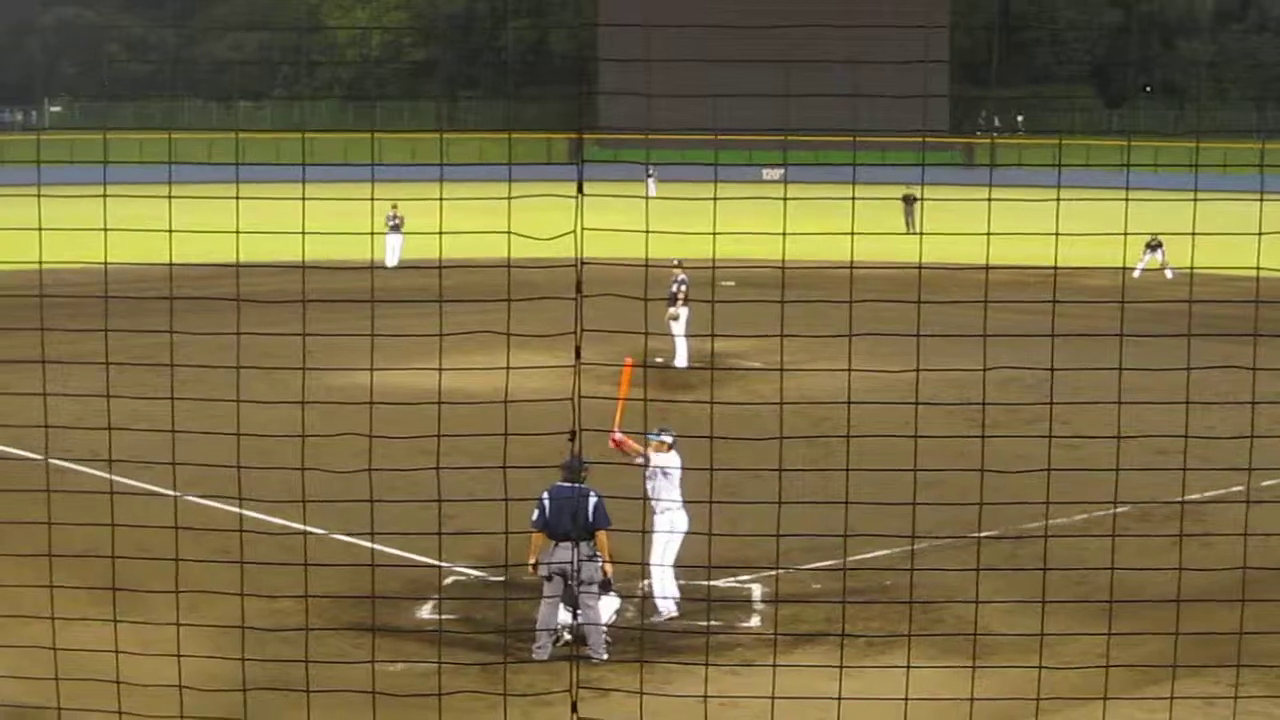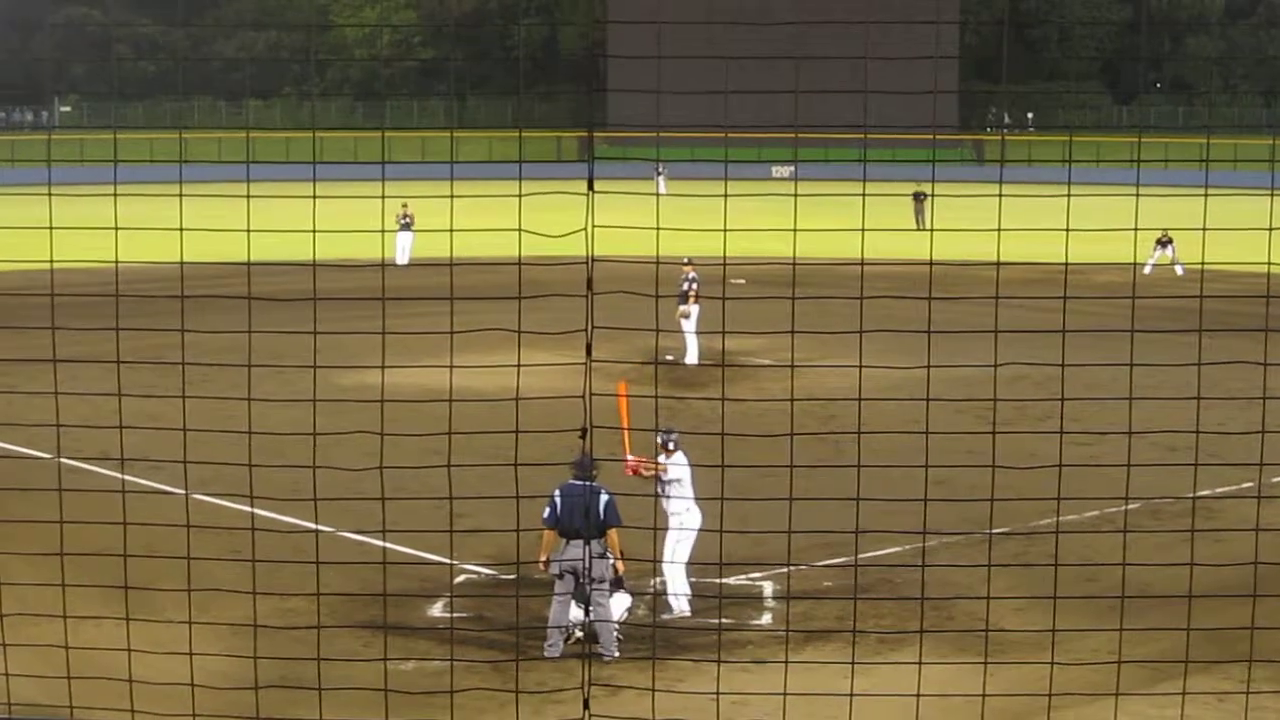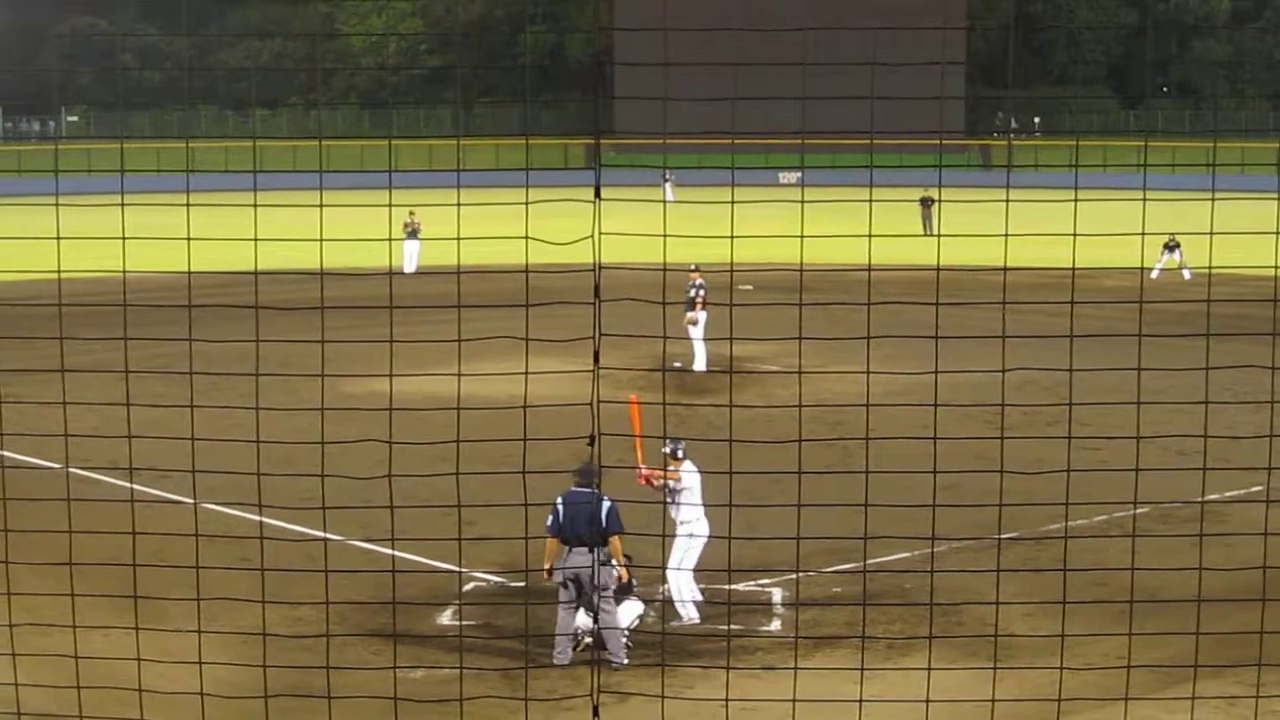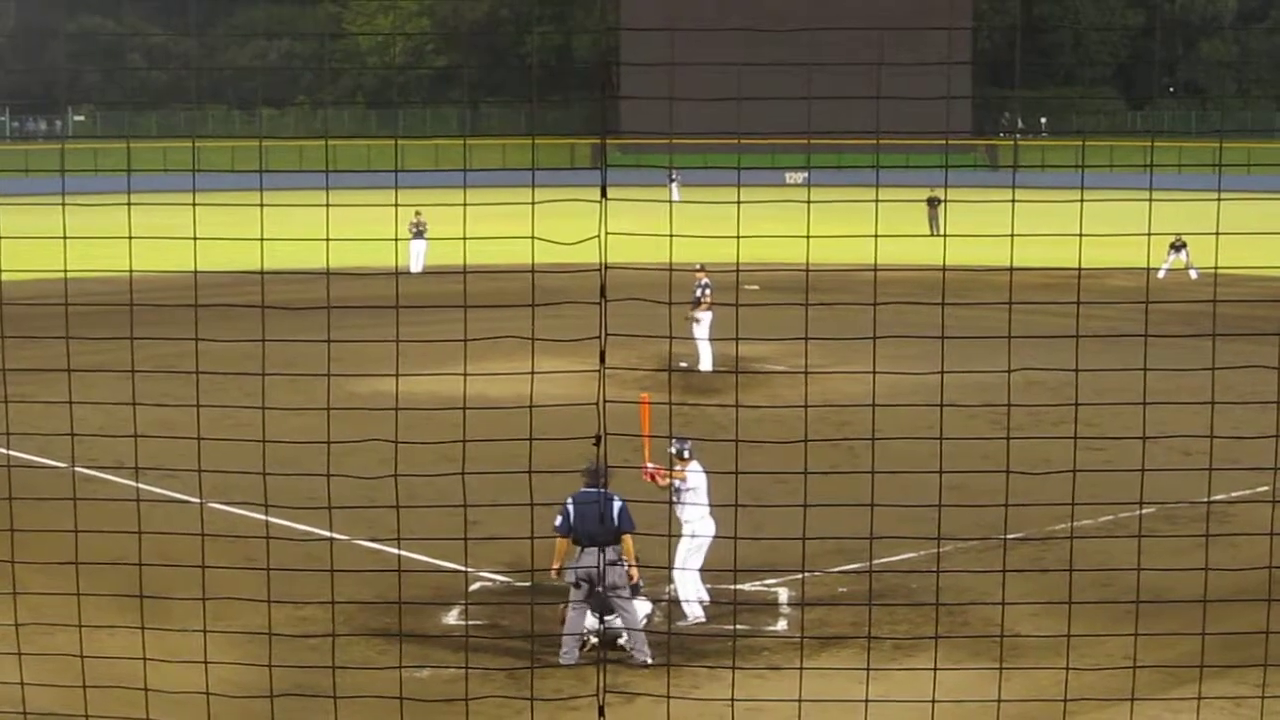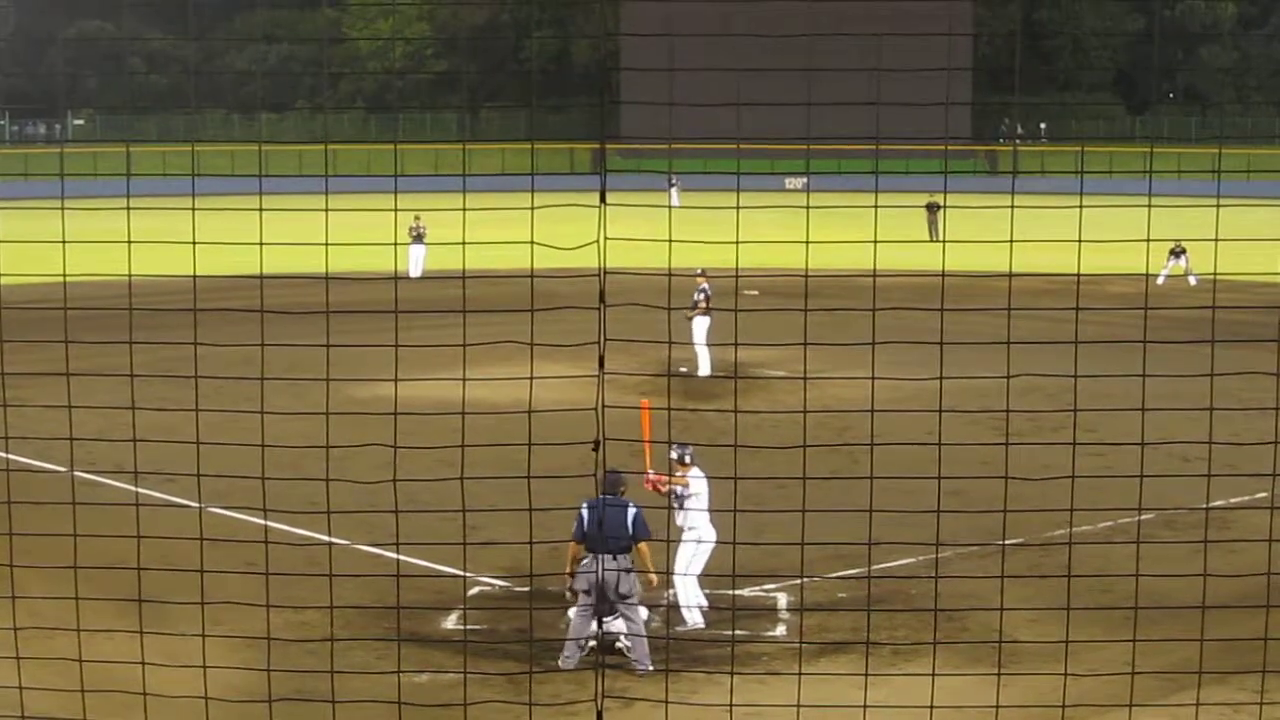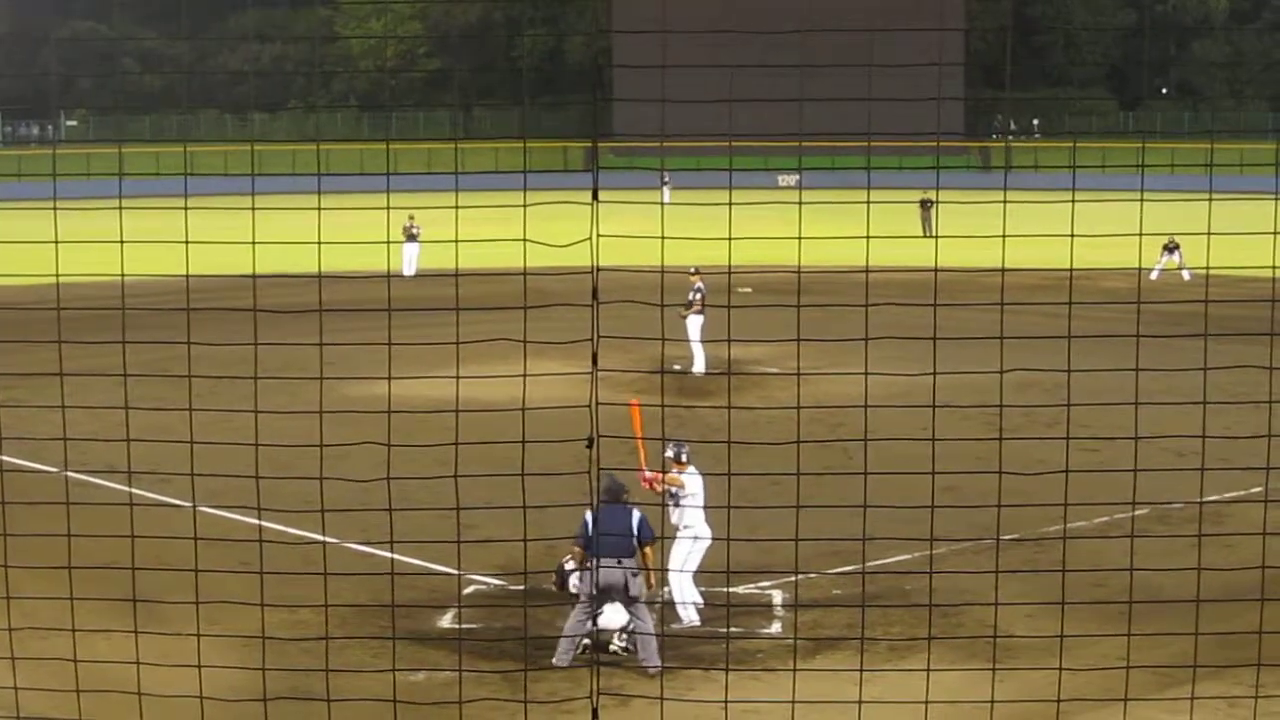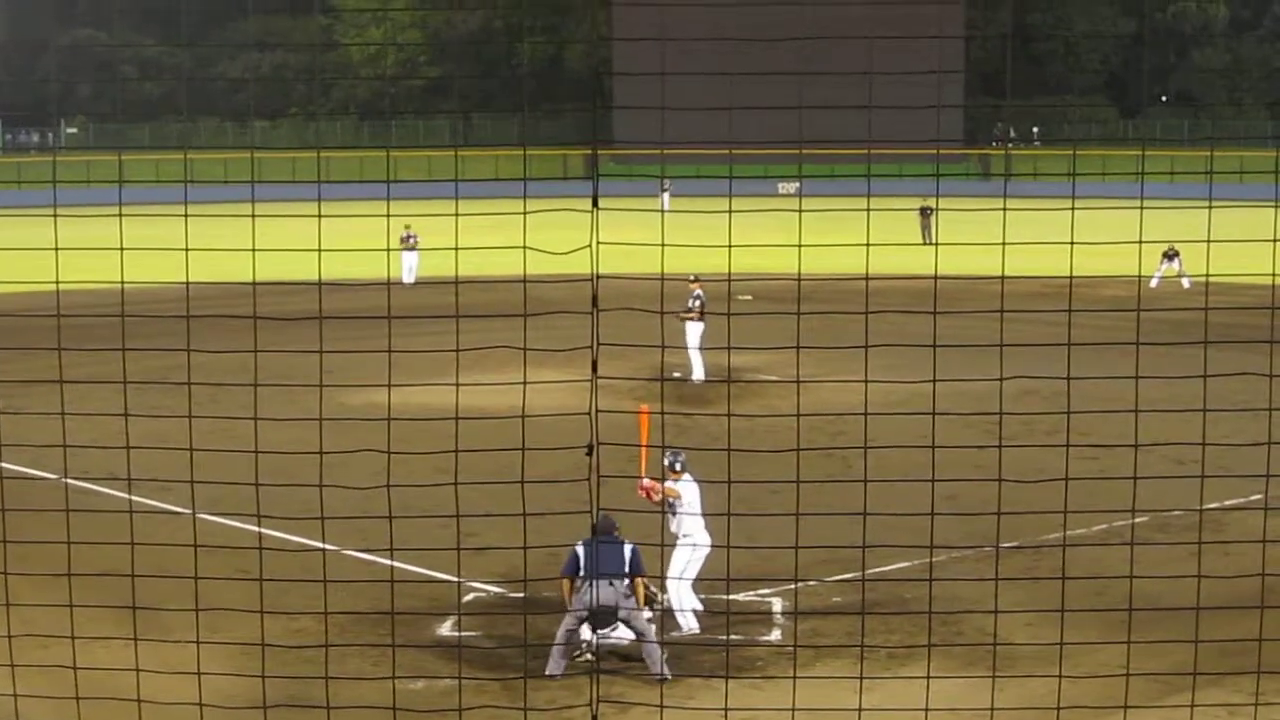
dt=0.7s
person 1, frame 1
left shoulder: (548, 495)
right shoulder: (591, 497)
left elbow: (538, 530)
right elbow: (600, 533)
left wrist: (533, 557)
right wrist: (606, 560)
left hip: (556, 553)
right hip: (584, 554)
left knee: (549, 602)
right knee: (589, 604)
left ankle: (541, 650)
right ankle: (597, 651)
person 1, frame 2
left shoulder: (560, 493)
right shoulder: (602, 495)
left elbow: (549, 528)
right elbow: (611, 530)
left wrist: (544, 555)
right wrist: (617, 558)
left hip: (567, 551)
right hip: (594, 552)
left knee: (560, 600)
right knee: (600, 601)
left ankle: (552, 648)
right ankle: (608, 649)
person 1, frame 3
left shoulder: (562, 500)
right shoulder: (604, 502)
left elbow: (552, 537)
right elbow: (613, 538)
left wrist: (548, 563)
right wrist: (621, 565)
left hip: (570, 559)
right hip: (596, 560)
left knee: (566, 608)
right knee: (606, 609)
left ankle: (561, 656)
right ankle: (617, 656)
person 1, frame 4
left shoulder: (572, 502)
right shoulder: (616, 502)
left elbow: (562, 537)
right elbow: (626, 537)
left wrist: (557, 563)
right wrist: (633, 565)
left hip: (582, 560)
right hip: (609, 560)
left knee: (576, 608)
right knee: (626, 608)
left ankle: (567, 655)
right ankle: (641, 654)
person 1, frame 5
left shoulder: (587, 507)
right shoulder: (631, 509)
left elbow: (576, 542)
right elbow: (641, 544)
left wrist: (569, 567)
right wrist: (650, 571)
left hip: (592, 567)
right hip: (620, 568)
left knee: (582, 615)
right knee: (632, 617)
left ankle: (568, 660)
right ankle: (642, 663)
person 1, frame 6
left shoulder: (591, 514)
right shoulder: (635, 514)
left elbow: (578, 550)
right elbow: (647, 550)
left wrist: (582, 571)
right wrist: (650, 574)
left hip: (596, 572)
right hip: (626, 572)
left knee: (579, 615)
right knee: (641, 617)
left ankle: (562, 658)
right ankle: (652, 663)
person 1, frame 7
left shoulder: (581, 546)
right shoulder: (628, 546)
left elbow: (567, 579)
right elbow: (638, 580)
left wrist: (570, 607)
right wrist: (640, 609)
left hip: (588, 593)
right hip: (618, 593)
left knee: (567, 628)
right knee: (644, 629)
left ankle: (554, 669)
right ankle: (660, 671)
person 2, frame 1
left shoulder: (671, 460)
right shoulder: (655, 455)
left elbow: (647, 454)
right elbow: (634, 453)
left wrist: (625, 440)
right wrist: (620, 444)
left hip: (672, 518)
right hip: (662, 516)
left knee: (658, 563)
right knee: (663, 561)
left ankle: (667, 608)
right ankle: (671, 598)
person 2, frame 2
left shoulder: (679, 463)
right shoulder: (664, 459)
left elbow: (660, 468)
right elbow: (652, 474)
left wrist: (637, 462)
right wrist: (637, 470)
left hip: (684, 518)
right hip: (680, 517)
left knee: (670, 562)
right knee: (676, 559)
left ankle: (680, 607)
right ankle: (683, 594)
person 2, frame 3
left shoulder: (690, 471)
right shoulder: (673, 470)
left elbow: (674, 477)
right elbow: (661, 485)
left wrist: (651, 471)
right wrist: (648, 478)
left hip: (693, 527)
right hip: (685, 526)
left knee: (675, 571)
right knee: (679, 566)
left ankle: (689, 615)
right ankle: (693, 596)
person 2, frame 4
left shoulder: (695, 471)
right shoulder: (680, 469)
left elbow: (679, 476)
right elbow: (665, 483)
left wrist: (657, 470)
right wrist: (653, 475)
left hip: (697, 526)
right hip: (695, 525)
left knee: (681, 570)
right knee: (689, 566)
left ankle: (695, 613)
right ankle: (700, 597)
person 2, frame 5
left shoulder: (697, 477)
right shoulder: (680, 476)
left elbow: (682, 482)
right elbow: (666, 491)
left wrist: (658, 477)
right wrist: (655, 484)
left hip: (699, 534)
right hip: (691, 533)
left knee: (682, 576)
right knee: (684, 573)
left ankle: (695, 620)
right ankle: (699, 603)
person 2, frame 6
left shoulder: (693, 477)
right shoulder: (675, 474)
left elbow: (678, 483)
right elbow: (663, 490)
left wrist: (656, 476)
right wrist: (652, 483)
left hip: (694, 533)
right hip: (685, 532)
left knee: (676, 573)
right knee: (680, 571)
left ankle: (690, 617)
right ankle: (694, 600)
person 2, frame 7
left shoulder: (689, 485)
right shoulder: (672, 483)
left elbow: (675, 494)
right elbow: (661, 501)
left wrist: (653, 485)
right wrist: (649, 492)
left hip: (694, 541)
right hip: (686, 540)
left knee: (675, 582)
right knee: (677, 579)
left ankle: (689, 625)
right ankle: (693, 606)
